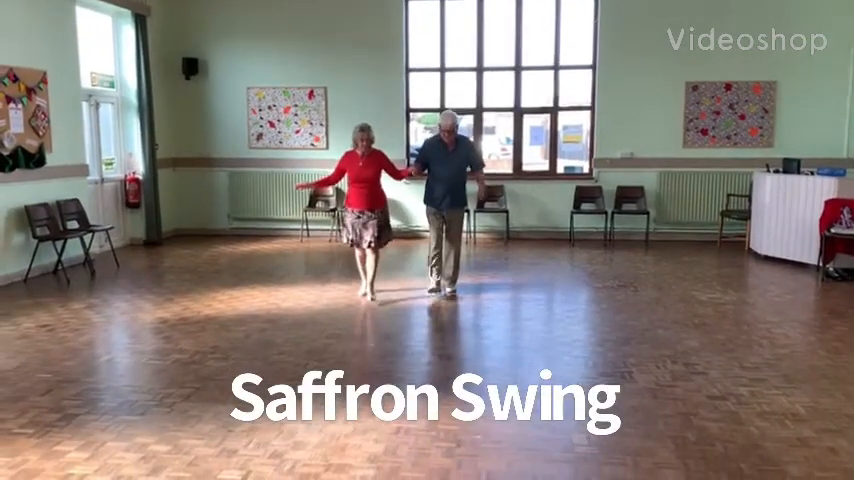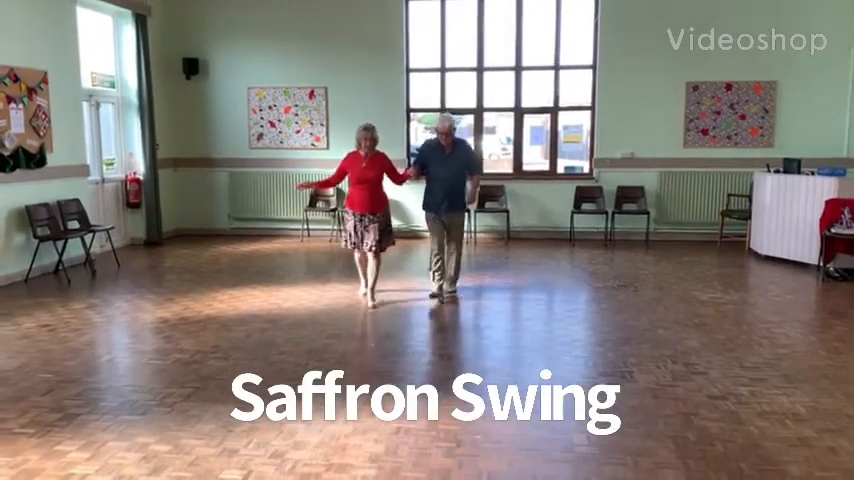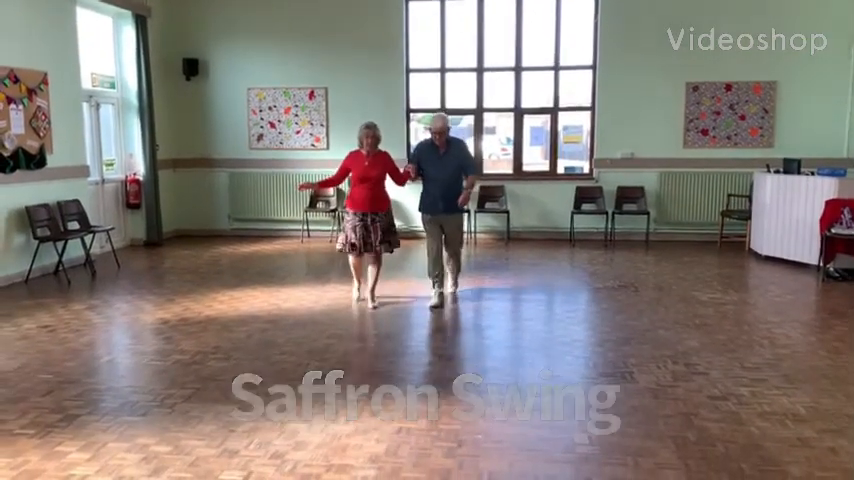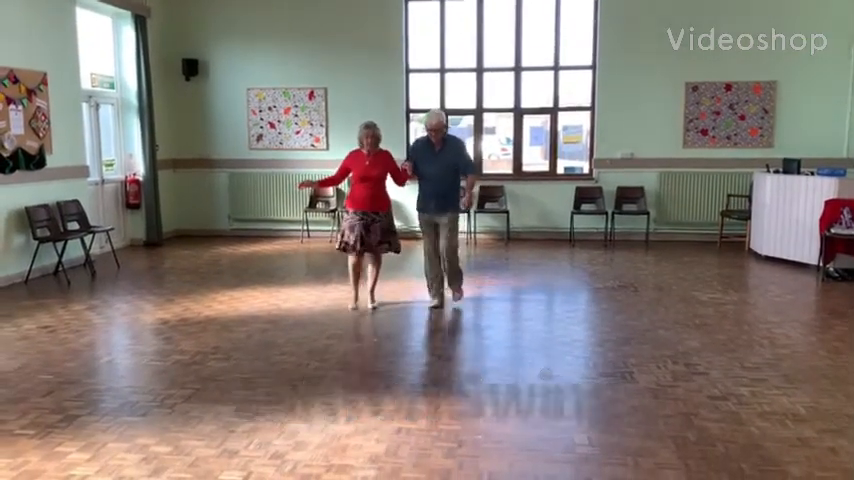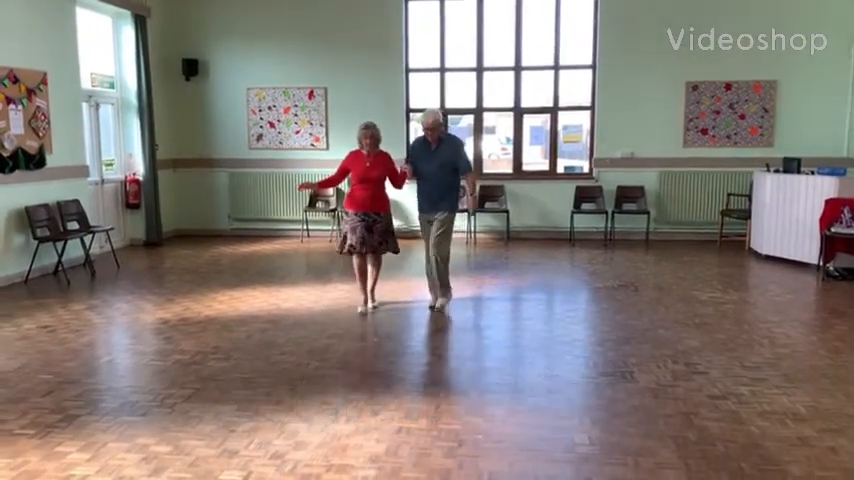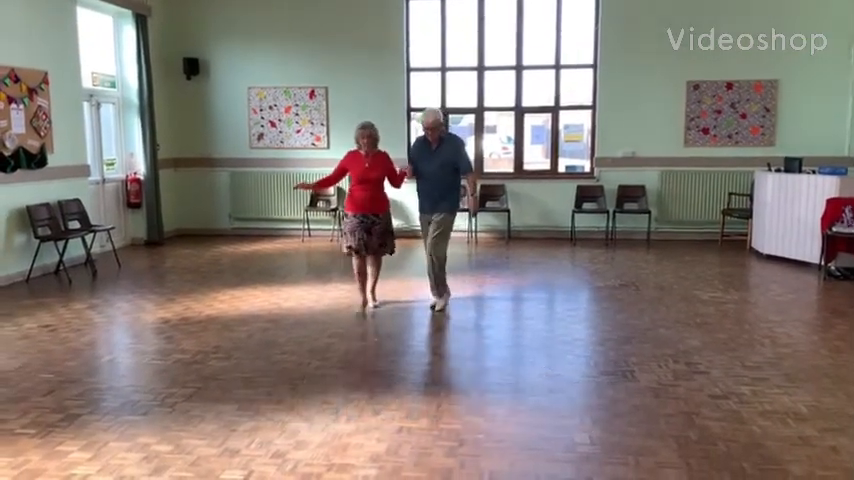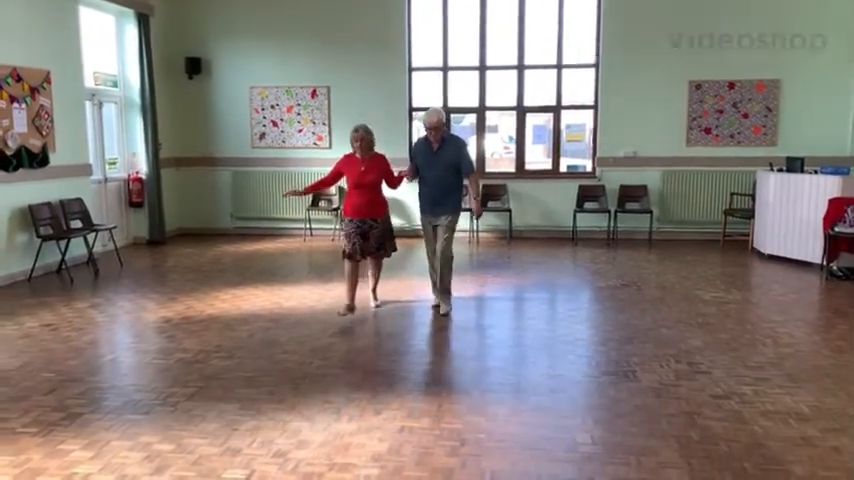
dt=0.2s
person 1, frame 1
left shoulder: (466, 145)
right shoulder: (430, 144)
left elbow: (477, 167)
right elbow: (420, 166)
left wrist: (481, 184)
right wrist: (416, 169)
left hip: (456, 203)
right hip: (434, 203)
left knee: (453, 243)
right knee: (435, 242)
left ankle: (450, 283)
right ankle: (435, 280)
person 1, frame 2
left shoulder: (464, 148)
right shoulder: (427, 148)
left elbow: (475, 172)
right elbow: (419, 171)
left wrist: (474, 189)
right wrist: (415, 172)
left hip: (456, 206)
right hip: (433, 207)
left knee: (454, 245)
right knee: (436, 246)
left ankle: (451, 283)
right ankle: (437, 287)
person 1, frame 3
left shoulder: (459, 147)
right shoulder: (422, 148)
left elbow: (471, 172)
right elbow: (415, 174)
left wrist: (467, 190)
right wrist: (412, 172)
left hip: (453, 208)
right hip: (429, 208)
left knee: (454, 248)
right knee: (434, 251)
left ankle: (453, 279)
right ankle: (437, 293)
person 1, frame 4
left shoulder: (456, 145)
right shoulder: (418, 146)
left elbow: (469, 172)
right elbow: (412, 173)
left wrist: (468, 193)
right wrist: (408, 169)
left hip: (448, 208)
right hip: (425, 208)
left knee: (447, 248)
right knee: (430, 252)
left ankle: (456, 285)
right ankle: (436, 295)
person 1, frame 5
left shoulder: (454, 144)
right shoulder: (417, 145)
left elbow: (467, 172)
right elbow: (411, 172)
left wrist: (471, 194)
right wrist: (408, 171)
left hip: (445, 207)
right hip: (424, 207)
left knee: (437, 247)
right knee: (430, 250)
left ankle: (444, 291)
right ankle: (436, 293)
person 1, frame 6
left shoulder: (454, 144)
right shoulder: (418, 145)
left elbow: (468, 172)
right elbow: (413, 171)
left wrist: (472, 195)
right wrist: (410, 172)
left hip: (445, 207)
right hip: (425, 207)
left knee: (435, 248)
right knee: (431, 251)
left ankle: (441, 292)
right ankle: (437, 293)
person 1, frame 7
left shoulder: (457, 145)
right shoulder: (419, 146)
left elbow: (470, 174)
right elbow: (415, 173)
left wrist: (475, 199)
right wrist: (410, 174)
left hip: (449, 210)
right hip: (427, 210)
left knee: (443, 252)
right knee: (432, 254)
left ankle: (444, 297)
right ankle: (438, 294)
person 2, frame 1
left shoulder: (379, 156)
right shoulder: (348, 157)
left elbow: (396, 174)
right elbow: (333, 178)
left wrist: (409, 171)
right wrist: (312, 185)
left hip: (375, 208)
right hip: (354, 208)
left knee: (372, 247)
right knee: (358, 246)
left ankle: (370, 287)
right ankle: (364, 281)
person 2, frame 2
left shoulder: (382, 158)
right shoulder: (350, 158)
left elbow: (397, 179)
right elbow: (335, 179)
left wrist: (408, 173)
right wrist: (314, 185)
left hip: (377, 211)
right hip: (355, 211)
left knee: (374, 251)
right knee: (358, 248)
left ankle: (371, 292)
right ankle: (363, 281)
person 2, frame 3
left shoulder: (384, 157)
right shoulder: (352, 157)
left elbow: (400, 181)
right elbow: (336, 179)
left wrist: (408, 171)
right wrist: (315, 185)
left hip: (379, 211)
right hip: (355, 211)
left knee: (375, 252)
right knee: (354, 251)
left ankle: (371, 293)
right ankle: (358, 285)
person 2, frame 4
left shoulder: (385, 156)
right shoulder: (353, 156)
left elbow: (400, 181)
right elbow: (337, 178)
left wrist: (406, 170)
right wrist: (316, 183)
left hip: (380, 211)
right hip: (356, 210)
left knee: (375, 253)
right knee: (354, 253)
left ankle: (371, 293)
right ankle: (355, 295)
person 2, frame 5
left shoulder: (385, 158)
right shoulder: (352, 157)
left elbow: (397, 184)
right elbow: (336, 178)
left wrist: (404, 172)
right wrist: (316, 185)
left hip: (379, 212)
right hip: (356, 212)
left knee: (375, 254)
right knee: (358, 254)
left ankle: (372, 293)
right ankle: (364, 298)
person 2, frame 6
left shoulder: (383, 158)
right shoulder: (351, 157)
left elbow: (396, 183)
right elbow: (333, 178)
left wrist: (404, 173)
right wrist: (312, 186)
left hip: (379, 212)
right hip: (355, 212)
left knee: (376, 254)
right knee: (358, 254)
left ankle: (371, 292)
right ankle: (363, 297)
person 2, frame 7
left shoulder: (380, 160)
right shoulder: (346, 161)
left elbow: (393, 183)
right elbow: (328, 181)
left wrist: (402, 176)
right wrist: (304, 191)
left hip: (377, 216)
right hip: (353, 217)
left knee: (376, 256)
right knee: (351, 258)
left ankle: (373, 292)
right ankle: (349, 303)
